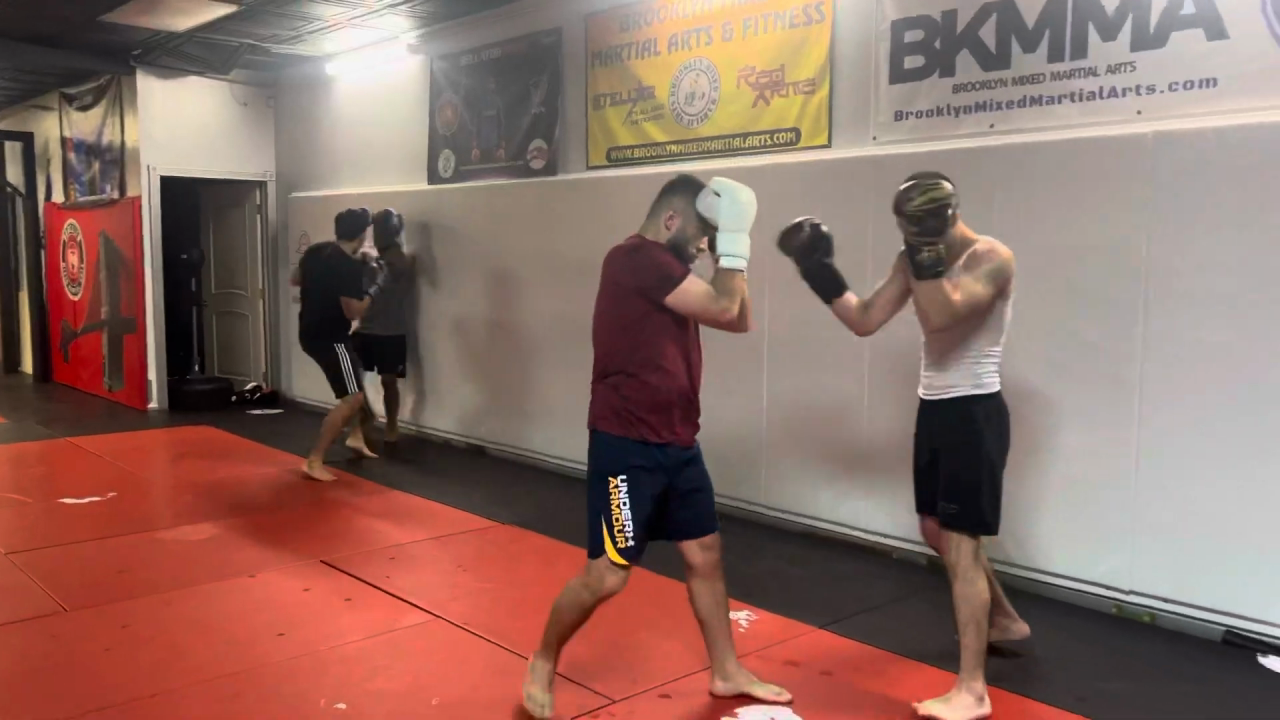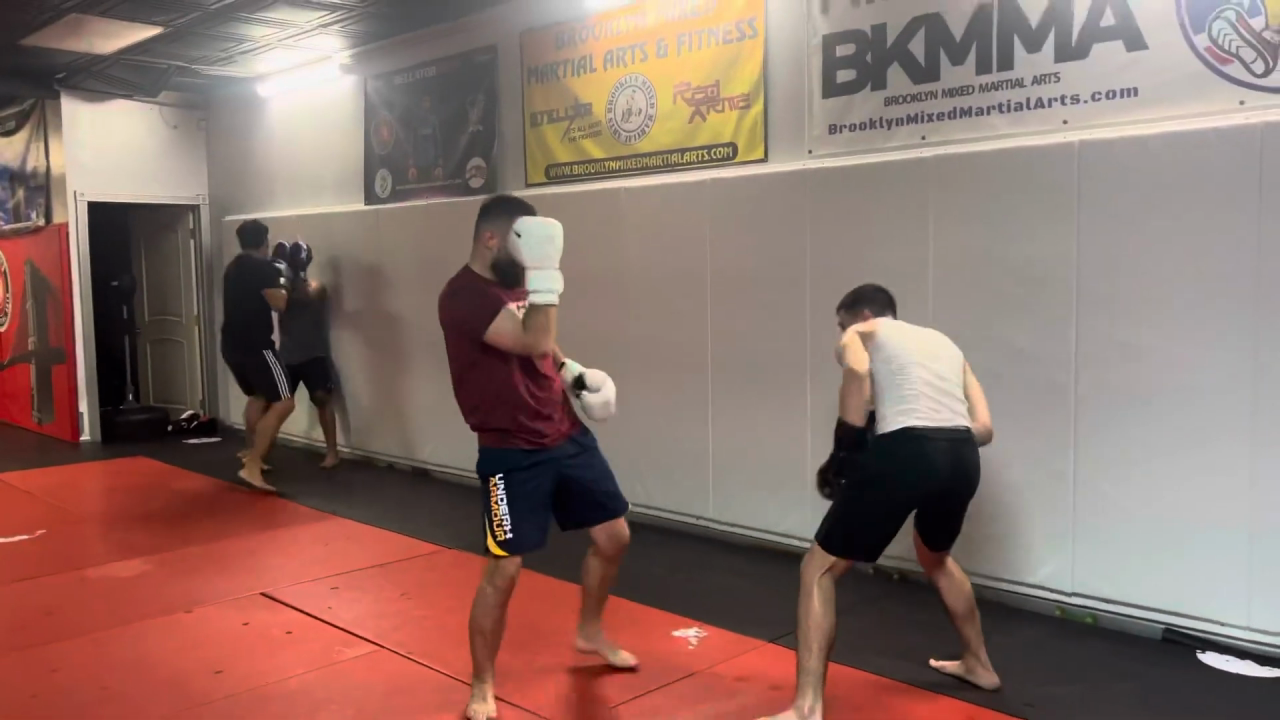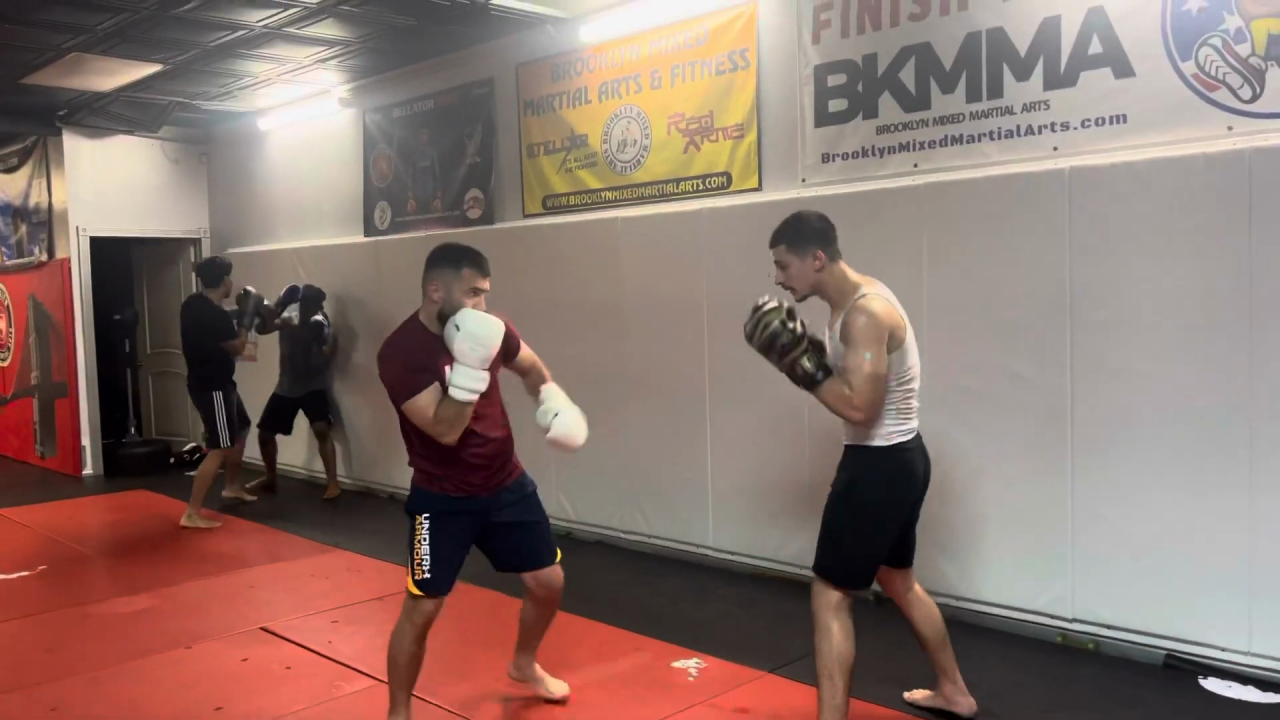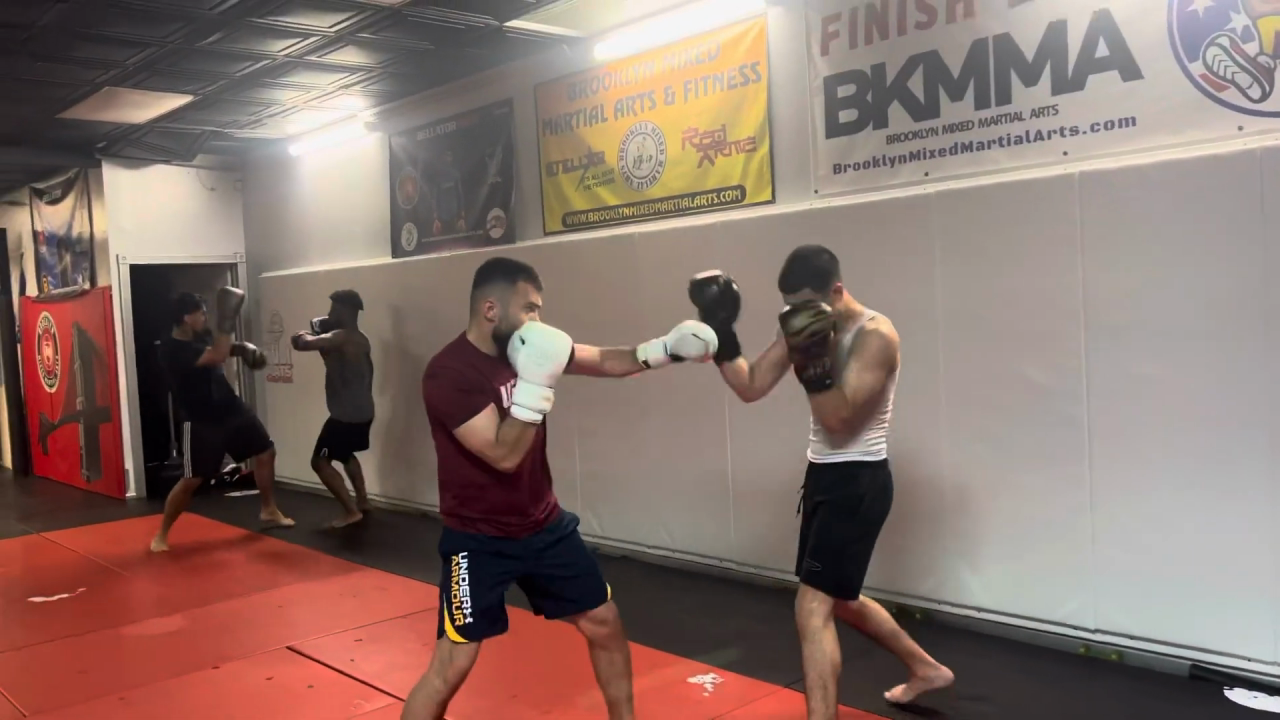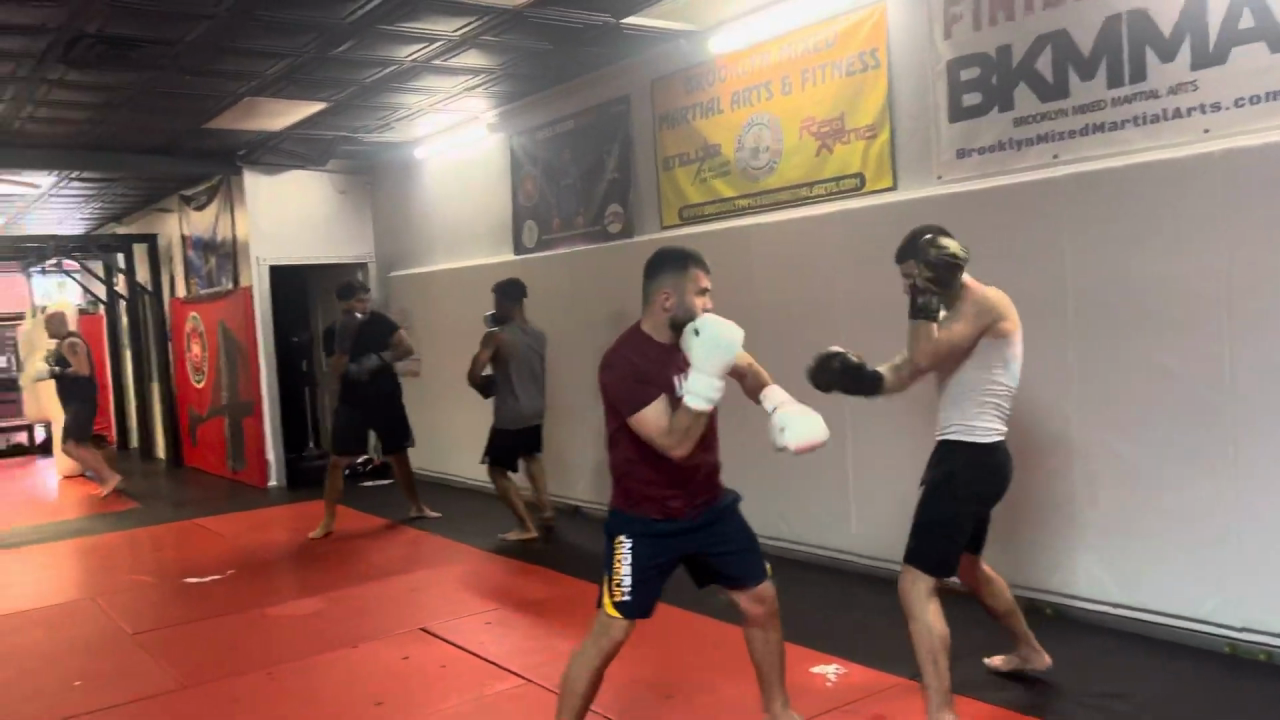
dt=0.7s
person 1, frame 1
left shoulder: (666, 266)
right shoulder: (636, 260)
left elbow: (741, 321)
right elbow: (721, 309)
left wrist: (729, 246)
right wrist: (733, 237)
left hip: (676, 444)
right hip: (626, 447)
left knee: (705, 558)
right knee: (606, 576)
left ankle: (728, 673)
right ankle: (542, 665)
person 1, frame 2
left shoulder: (518, 281)
right shoulder: (463, 296)
right elbow: (533, 345)
left wrist: (576, 376)
right wrist: (544, 272)
left hip: (567, 437)
right hip: (512, 453)
left knee: (612, 536)
right knee: (503, 572)
left ankle: (590, 632)
person 1, frame 3
left shoulder: (484, 328)
right shoulder: (399, 351)
left elbow: (530, 366)
right elbow: (446, 431)
left wrist: (554, 400)
right wrist: (468, 366)
left hip: (505, 482)
right hip: (442, 498)
left knee: (547, 583)
right knee: (421, 611)
left ankle: (525, 663)
person 1, frame 4
left shoulder: (533, 349)
right shoulder: (448, 374)
left elbow: (602, 361)
right elbow: (504, 455)
left wrist: (665, 349)
right wrist: (535, 382)
left hip: (544, 525)
right hip: (480, 541)
left knee: (604, 624)
right knee: (452, 664)
person 1, frame 5
left shoulder: (696, 334)
right shoulder: (624, 363)
left elbow: (747, 370)
right elbow: (677, 443)
left wrist: (783, 405)
right wrist: (706, 373)
left hip: (709, 505)
right hip: (645, 519)
left knee: (762, 604)
right knee: (609, 633)
person 2, frame 1
left shoulder: (992, 258)
right shoulder: (916, 258)
left elbow: (939, 316)
right elbow: (864, 321)
left wrist: (930, 251)
right wrist: (817, 270)
left hip: (974, 414)
right hip: (934, 412)
left knee: (960, 548)
right knee: (941, 534)
right ankle: (1005, 621)
person 2, frame 2
left shoulder: (859, 334)
right shoulder: (945, 344)
left elbow: (856, 376)
right elbow: (982, 429)
left hip: (904, 455)
right hip: (960, 456)
left knee: (819, 567)
right knee: (935, 556)
right ankle: (978, 664)
person 2, frame 3
left shoulder: (866, 312)
right shoulder: (852, 299)
left elbow: (859, 410)
right elbow: (841, 373)
left wrist: (799, 364)
right wrist: (800, 353)
left hip: (878, 466)
right hip: (900, 461)
left knee: (829, 598)
right knee: (898, 581)
person 2, frame 4
left shoulder: (876, 335)
right shoulder: (803, 326)
left elbow: (837, 419)
right elbow: (750, 388)
left wrist: (814, 361)
right wrist: (718, 331)
left hip: (857, 484)
right hip: (824, 477)
left knee: (811, 610)
right knee: (841, 599)
right ankle: (926, 670)
person 2, frame 5
left shoulder: (984, 301)
right shoulder: (962, 310)
left elbow: (925, 357)
right elbow: (905, 370)
left wrist: (927, 296)
right wrist: (855, 374)
left hip: (966, 460)
right hip: (978, 459)
left knee: (915, 586)
right knee: (965, 562)
right ankle: (1029, 651)
person 3, frame 1
left shoulder: (316, 251)
right shoulder: (350, 267)
left elbow: (296, 279)
right elbow: (354, 312)
right wrist: (375, 288)
left hip: (311, 333)
right hip: (329, 338)
left knee: (353, 380)
right knee: (353, 398)
left ankle: (356, 438)
right ankle: (315, 461)
person 3, frame 2
left shoulder: (235, 266)
right shoulder: (262, 267)
right elbow: (279, 303)
right wrist: (281, 280)
left hip: (233, 345)
right hip: (256, 345)
left knee: (257, 396)
right knee: (283, 403)
left ankle: (252, 454)
right ankle: (252, 467)
person 3, frame 3
left shoulder: (195, 303)
right shoulder: (211, 312)
right elbow: (236, 348)
left wrist: (245, 311)
right wrist: (247, 315)
left hip: (216, 382)
right hip: (214, 387)
left knee: (237, 430)
right knee: (221, 448)
left ankle: (233, 487)
right ankle: (192, 515)
person 3, frame 4
left shoulder: (200, 335)
right shoulder: (173, 350)
left elbow: (221, 354)
right elbow: (218, 357)
left wrist: (244, 347)
right wrist: (226, 320)
left hip: (232, 409)
right hip: (202, 421)
left knee: (265, 453)
right knee: (191, 481)
left ankle: (269, 511)
right ankle: (162, 534)
person 3, frame 5
left shoulder: (380, 321)
right shoulder: (335, 331)
left elbow: (407, 349)
right elbow: (337, 370)
left wrist: (378, 358)
right wrist: (343, 342)
left hip: (387, 401)
right hip: (352, 404)
left knee: (399, 456)
right knee: (338, 461)
left ankle: (417, 507)
right ankle: (328, 520)
person 4, frame 1
left shoulder: (404, 257)
left elbow: (401, 269)
left wrist: (393, 240)
left hip: (393, 330)
right hip: (367, 328)
left knee: (388, 380)
left ankle: (391, 428)
right ankle: (366, 416)
person 4, frame 2
left shoulder: (315, 287)
left elbow: (304, 296)
left wrist: (297, 270)
left hip: (315, 355)
right hip: (287, 355)
left knee: (320, 398)
left ankle: (332, 452)
person 4, frame 3
left shoulder: (326, 333)
right shoulder: (287, 324)
left elbow: (322, 362)
right elbow: (263, 328)
left wrist: (321, 338)
right wrist: (281, 303)
left hip: (314, 389)
right hip: (286, 389)
left knee: (322, 430)
right knee: (265, 433)
left ankle: (333, 483)
right ankle: (270, 478)
person 4, frame 4
left shoulder: (340, 336)
right shoulder: (358, 340)
left elbow: (304, 344)
left wrist: (303, 337)
right wrist: (321, 341)
left hip: (346, 414)
right hip: (362, 412)
left knee: (320, 462)
right knee: (346, 455)
left ankle: (351, 511)
right ankle: (362, 502)
person 4, frame 5
left shoulder: (494, 337)
right shoulder: (539, 336)
left elbow: (474, 374)
left wrist: (483, 383)
left hip: (509, 416)
right hip: (534, 412)
left knee: (498, 471)
right knee: (530, 455)
left ankle: (528, 527)
right ankle: (544, 506)
